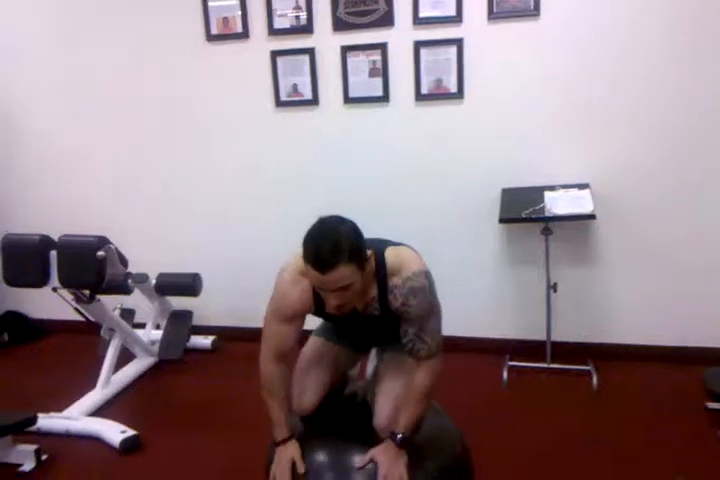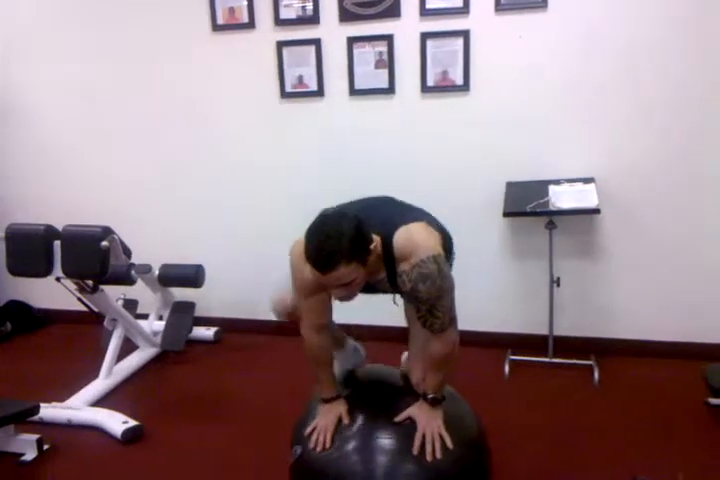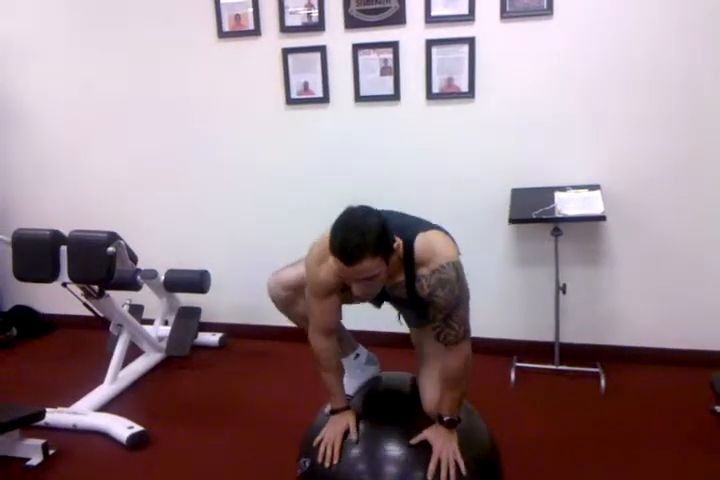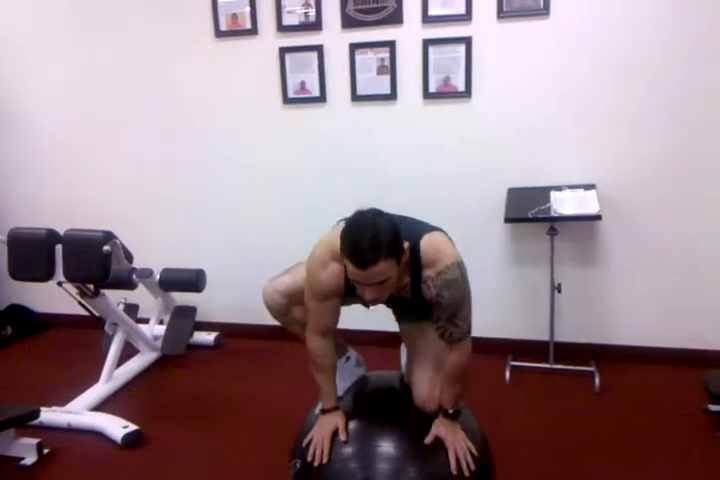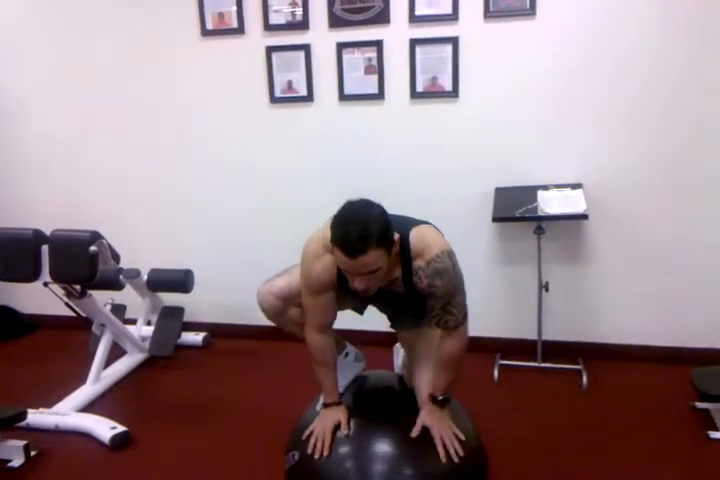
dt=0.7s
person 1, frame 1
left shoulder: (408, 278)
right shoulder: (293, 282)
left elbow: (427, 364)
right elbow: (272, 361)
left wrist: (397, 442)
right wrist: (283, 440)
left hip: (398, 328)
right hip: (343, 326)
left knee: (385, 425)
right knee: (302, 404)
left ankle: (381, 374)
right ankle: (343, 374)
person 1, frame 2
left shoulder: (420, 260)
right shoulder: (307, 255)
left elbow: (444, 336)
right elbow: (315, 330)
left wrist: (430, 402)
right wrist: (330, 398)
left hip: (408, 262)
right hip: (355, 266)
left knee: (420, 377)
right knee: (285, 307)
left ankle: (411, 362)
right ankle: (347, 354)
person 1, frame 3
left shoulder: (437, 264)
right shoulder: (323, 258)
left elbow: (456, 350)
right elbow: (322, 334)
left wrist: (447, 422)
right wrist: (339, 409)
left hip: (422, 299)
right hip: (375, 276)
left knee: (435, 407)
right knee: (280, 287)
right ankle: (357, 361)
person 1, frame 4
left shoulder: (441, 266)
right shoulder: (326, 258)
left elbow: (458, 346)
right elbow: (319, 334)
left wrist: (448, 416)
right wrist: (329, 408)
left hip: (420, 301)
left knee: (429, 401)
right knee: (275, 295)
left ankle: (412, 360)
right ankle: (346, 363)
person 1, frame 5
left shoulder: (432, 258)
right shoulder: (319, 253)
left elbow: (454, 333)
right elbow: (318, 330)
left wrist: (438, 404)
right wrist: (332, 402)
left hip: (414, 301)
left knee: (429, 401)
right knee: (269, 297)
left ankle: (408, 364)
right ankle: (345, 359)
